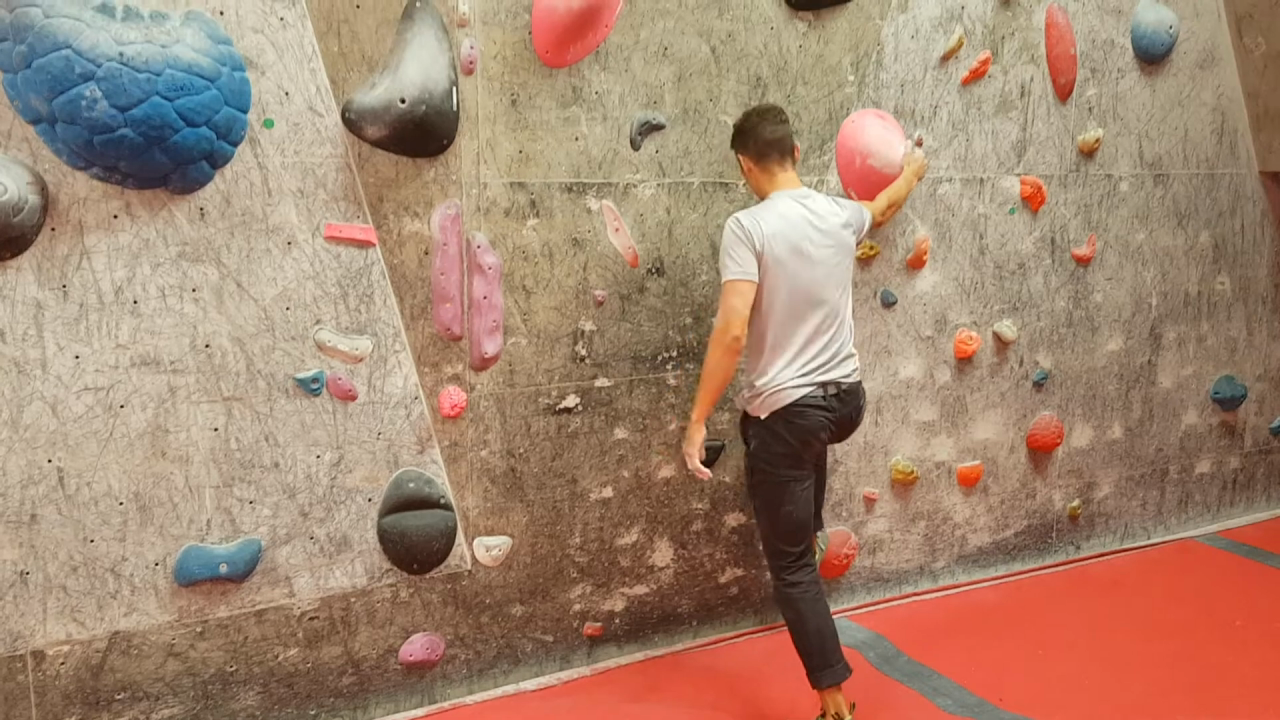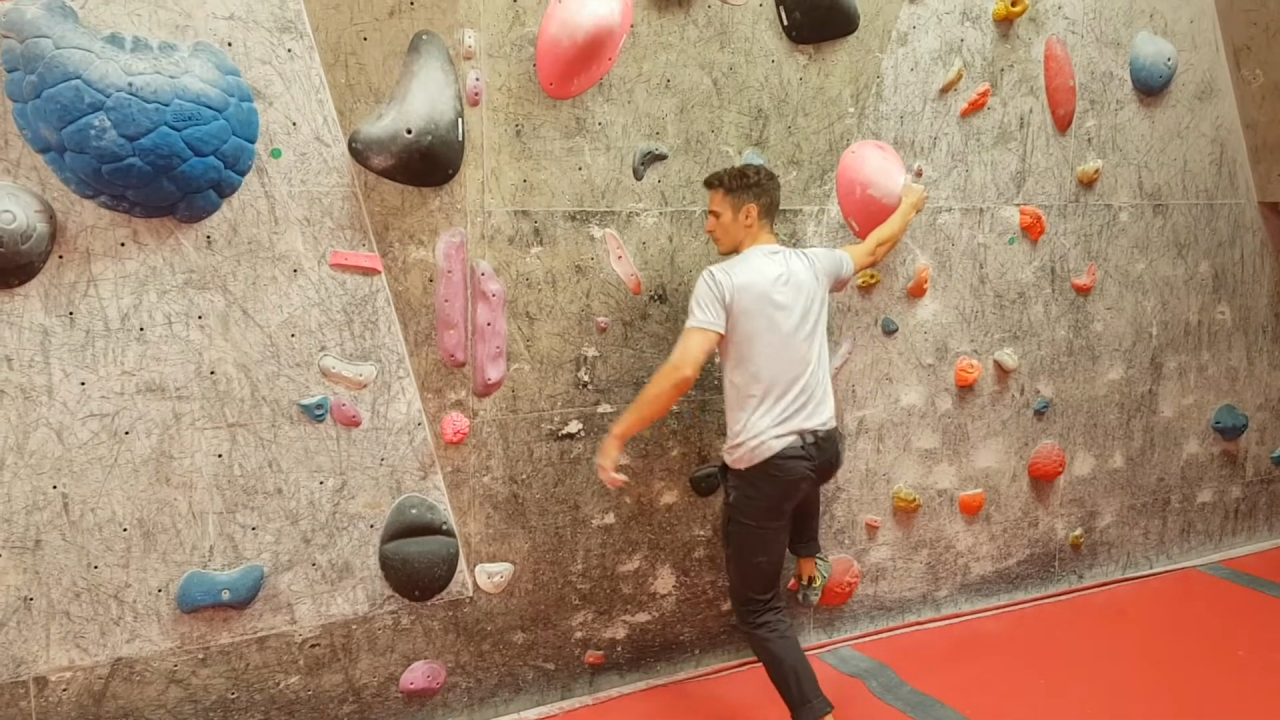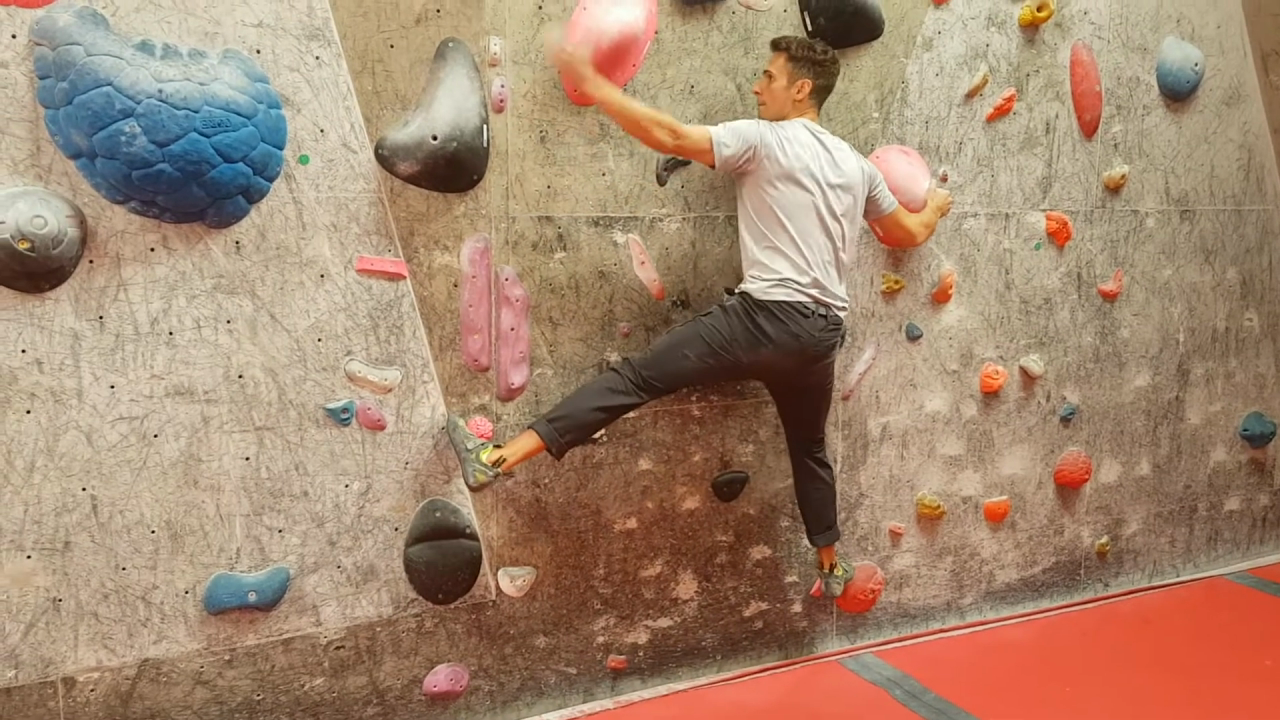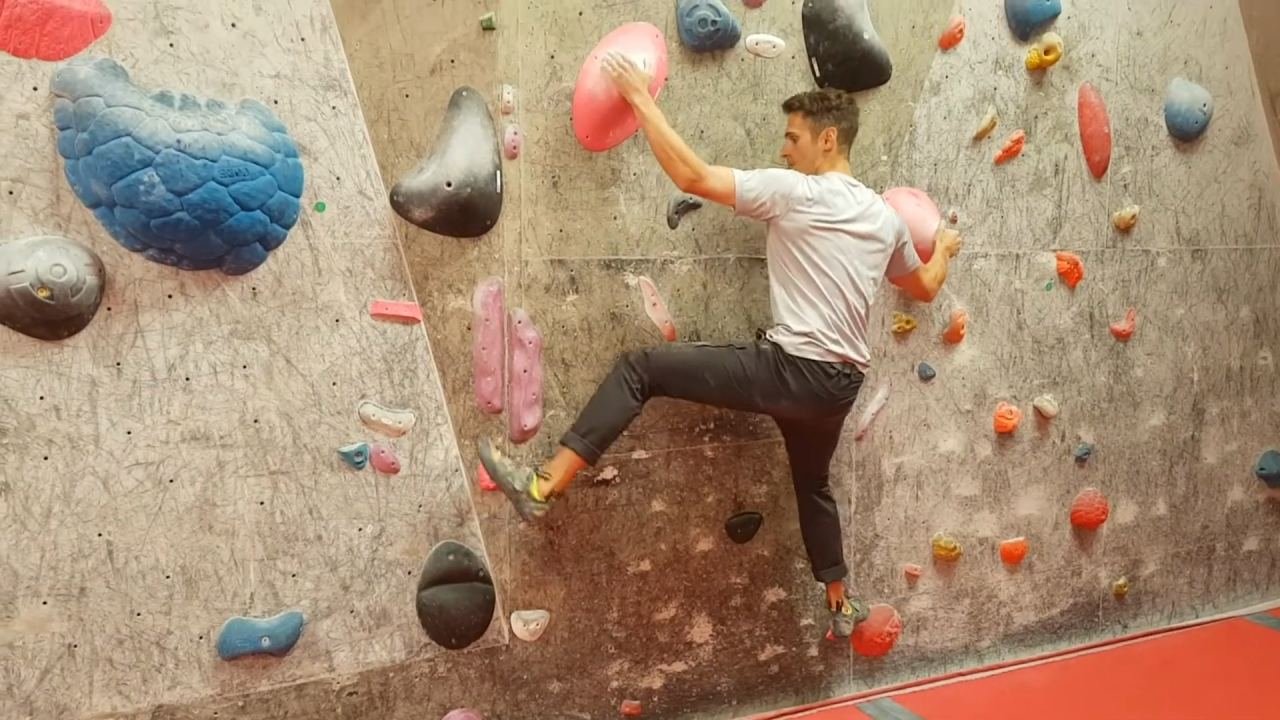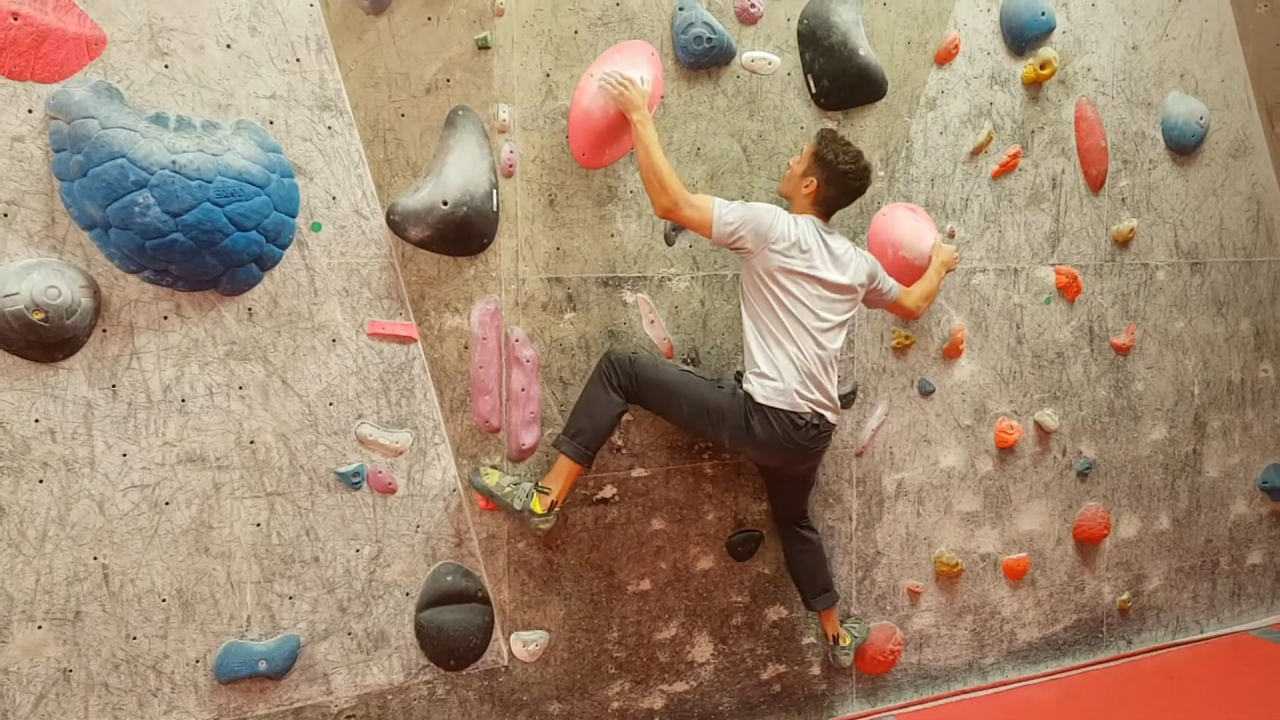
dt=1s
person 1, frame 1
left shoulder: (747, 227)
right shoulder: (842, 214)
left elbow: (733, 331)
right elbow: (883, 207)
left wrist: (698, 421)
right wrist: (910, 171)
left hip: (783, 413)
right hip: (847, 399)
left knee: (790, 567)
right ankle: (812, 531)
person 1, frame 2
left shoulder: (724, 280)
right shoulder: (815, 265)
left elbow: (682, 370)
right elbow: (874, 248)
left wrist: (616, 436)
right wrist: (909, 206)
left hip: (764, 460)
right hip: (825, 446)
left knee: (758, 610)
right ankle: (811, 566)
person 1, frame 3
left shoulder: (764, 140)
right shoulder: (857, 165)
left elbow: (670, 137)
right elbow: (912, 234)
left wrist: (589, 81)
right wrist: (935, 208)
left hip: (765, 319)
right hip: (821, 333)
left knee: (631, 377)
right knee: (809, 449)
left ankle: (496, 460)
right ankle: (831, 567)
person 1, frame 4
left shoulder: (794, 191)
right shoulder: (886, 216)
left elbow: (692, 175)
right elbow: (925, 287)
left wrist: (641, 99)
right wrist: (944, 248)
left hip: (788, 368)
right hip: (839, 383)
left knee: (640, 365)
right knee: (813, 485)
left ankle: (545, 486)
right ankle: (841, 605)
person 1, frame 5
left shoulder: (773, 229)
right shoulder: (857, 263)
left elbow: (670, 202)
right elbow: (912, 304)
left wrist: (639, 116)
right wrist: (939, 265)
left hip: (762, 417)
right hip: (812, 430)
left knee: (620, 369)
right knee: (793, 519)
left ankle: (544, 498)
right ankle: (837, 634)
